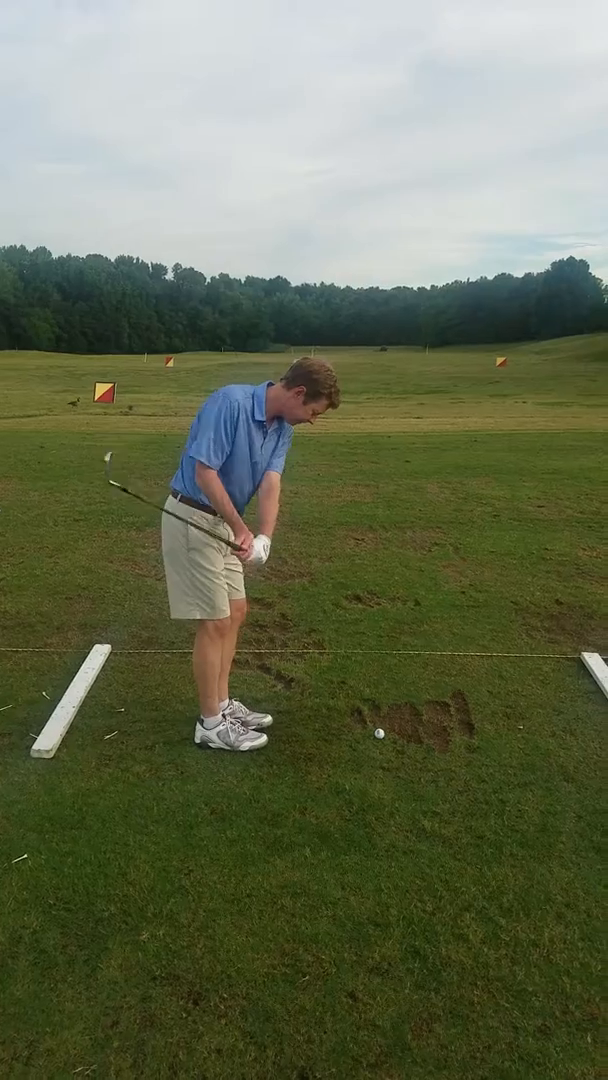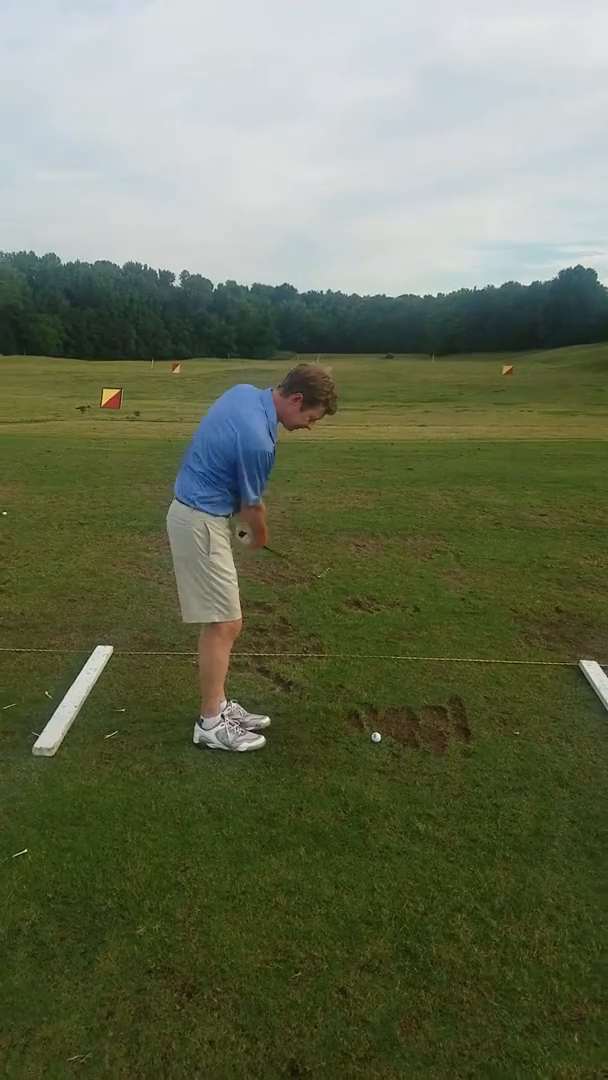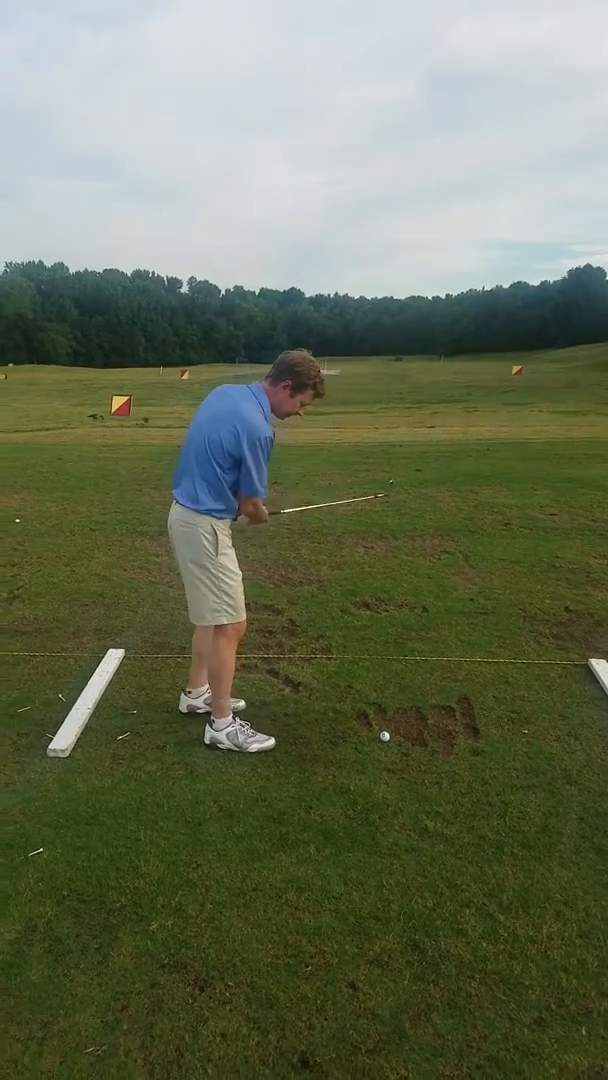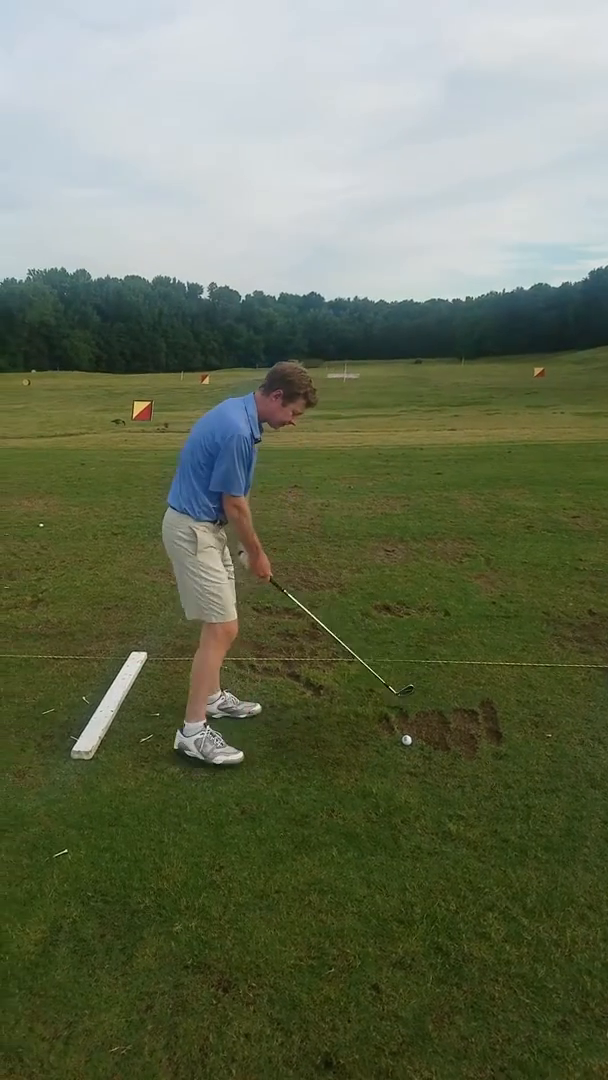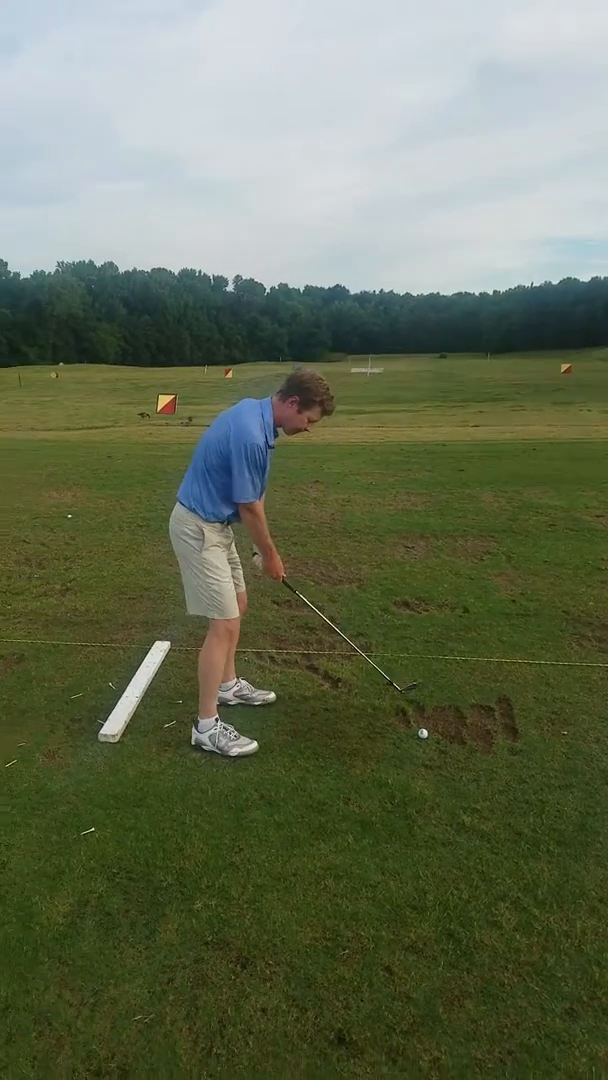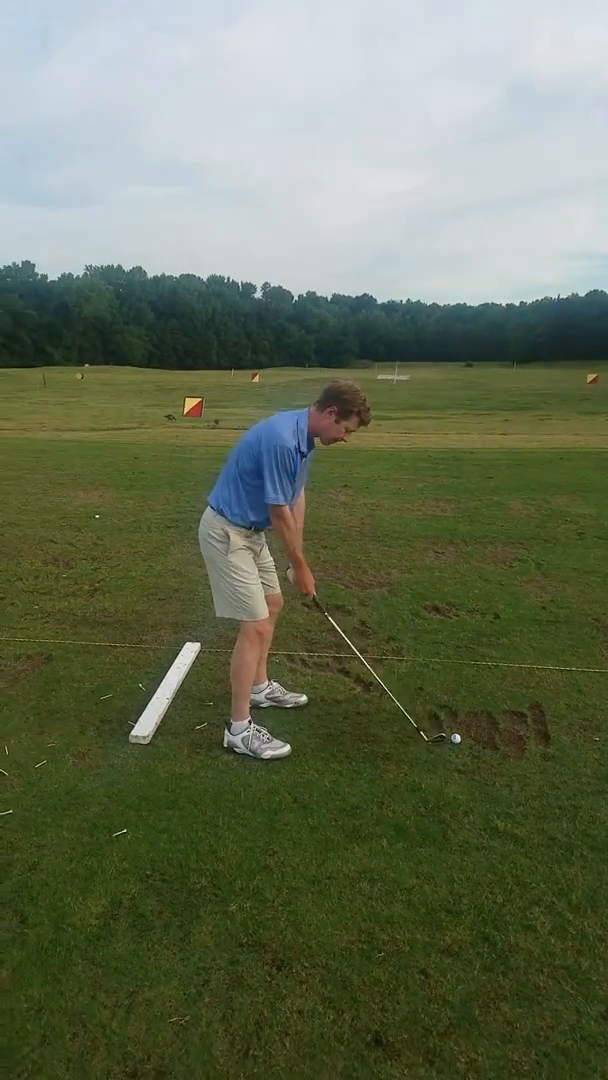
dt=0.4s
person 1, frame 1
left shoulder: (281, 426)
right shoulder: (231, 404)
left elbow: (270, 486)
right elbow: (204, 475)
left wrist: (263, 537)
right wrist: (240, 530)
left hip: (220, 520)
right hip: (192, 518)
left knee: (235, 612)
right knee: (214, 622)
left ankle: (221, 703)
right ankle: (211, 723)
person 1, frame 2
left shoulder: (244, 393)
right shoulder: (258, 440)
right elbow: (251, 505)
left wrist: (251, 517)
right wrist: (260, 537)
left hip: (195, 512)
right hip: (201, 524)
left knee: (218, 620)
right knee: (224, 624)
left ankle: (219, 705)
right ankle: (210, 723)
person 1, frame 3
left shoulder: (226, 392)
right shoulder: (256, 429)
right elbow: (250, 501)
right wrist: (260, 518)
left hip: (190, 514)
right hip: (205, 526)
left knee: (212, 614)
right knee: (230, 624)
left ankle: (197, 691)
right ankle: (222, 724)
person 1, frame 4
left shoulder: (238, 411)
right shoulder: (237, 430)
right elbow: (234, 503)
right wrist: (256, 553)
left hip: (207, 525)
right hip: (193, 530)
left knee: (222, 617)
right knee: (222, 627)
left ankle: (211, 696)
right ankle: (192, 730)
person 1, frame 5
left shoulder: (253, 409)
right shoulder: (251, 438)
right elbow: (250, 507)
left wrist: (261, 546)
right wrist: (270, 555)
left hip: (214, 523)
right hip: (198, 528)
left knee: (236, 605)
right knee: (224, 623)
left ankle: (228, 685)
right ankle: (207, 725)
person 1, frame 6
left shoulder: (305, 438)
right shoulder: (280, 438)
left elbow: (295, 498)
right elbow: (278, 511)
left wrist: (298, 558)
right wrist: (300, 566)
left hip: (251, 530)
right hip: (226, 532)
left knee: (271, 604)
right knee: (255, 625)
left ankle: (259, 686)
right ankle: (239, 728)
